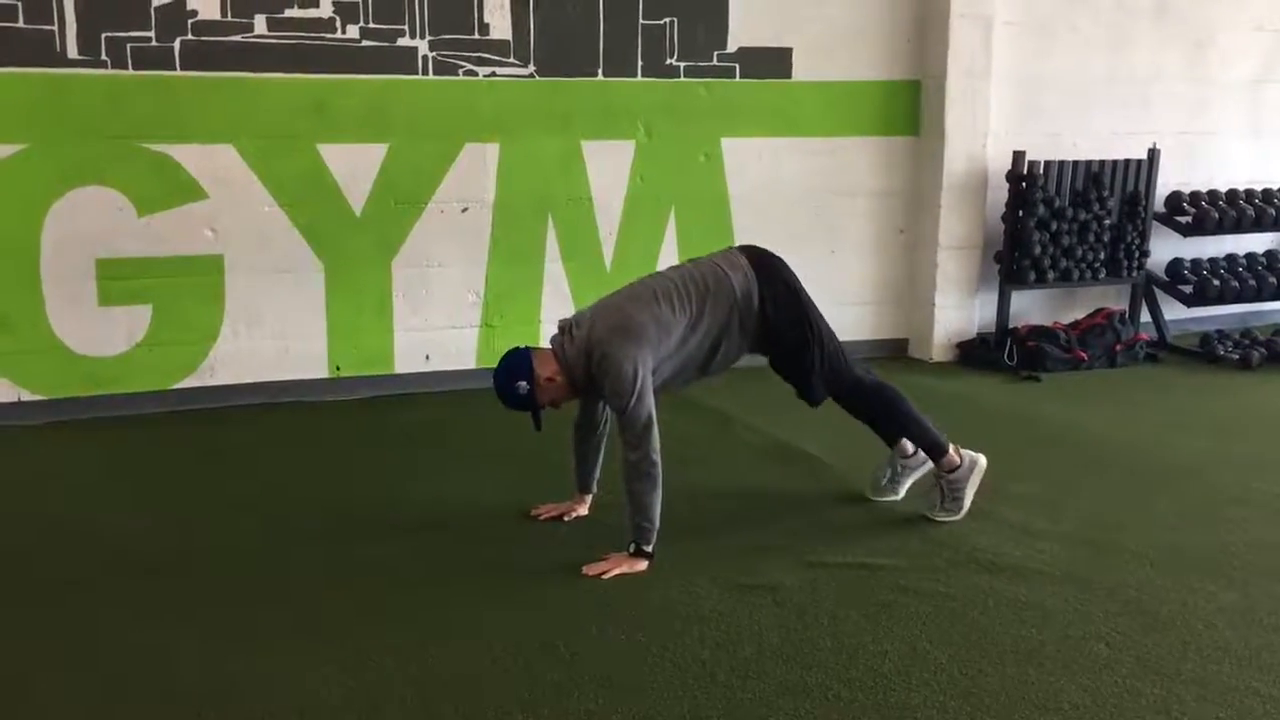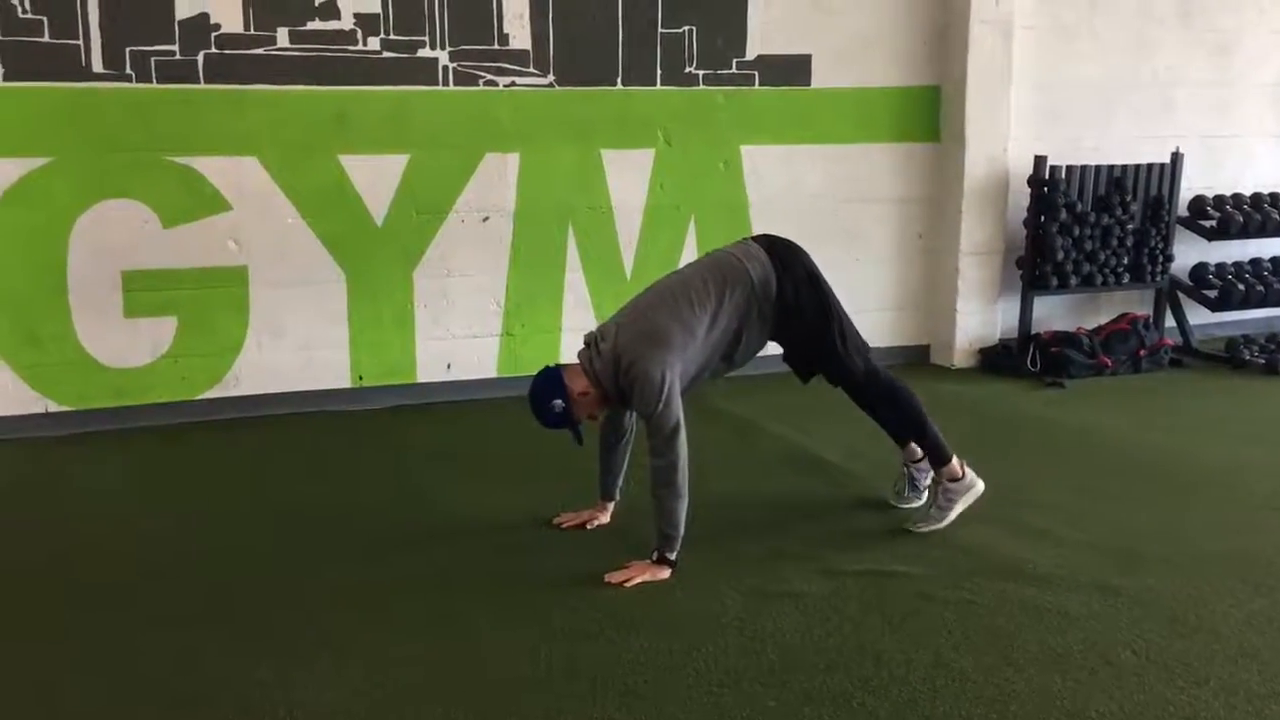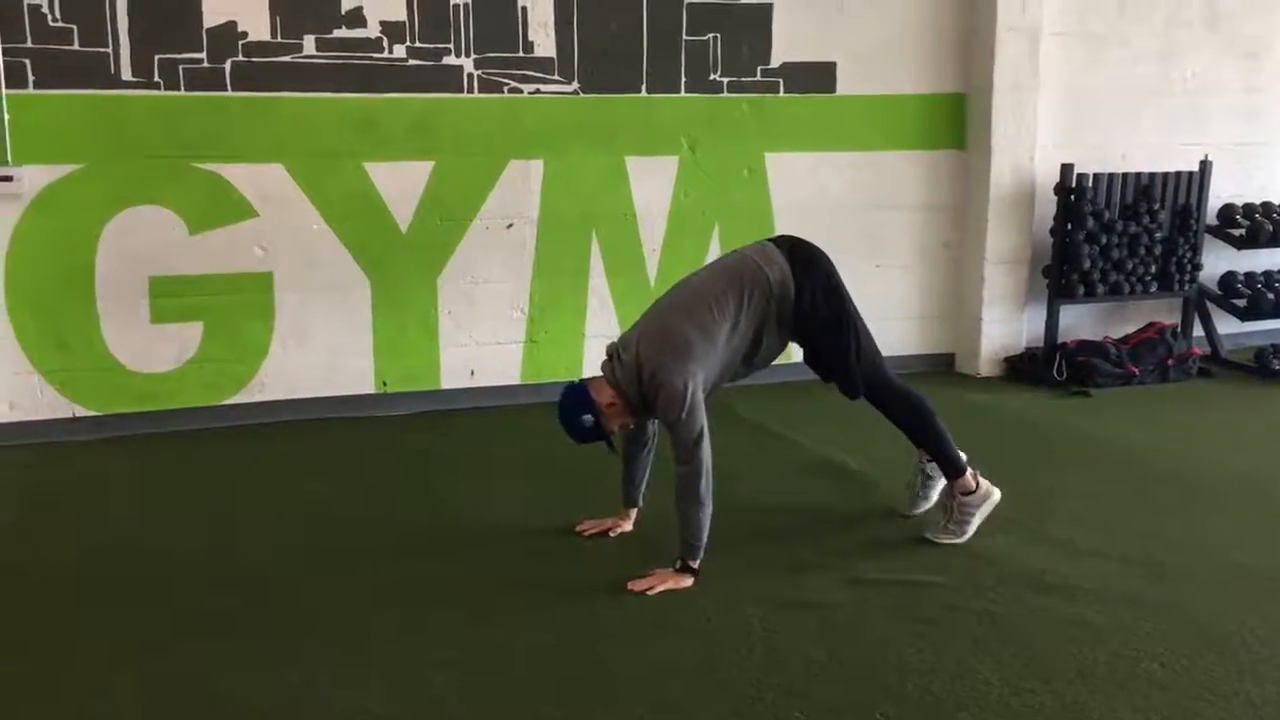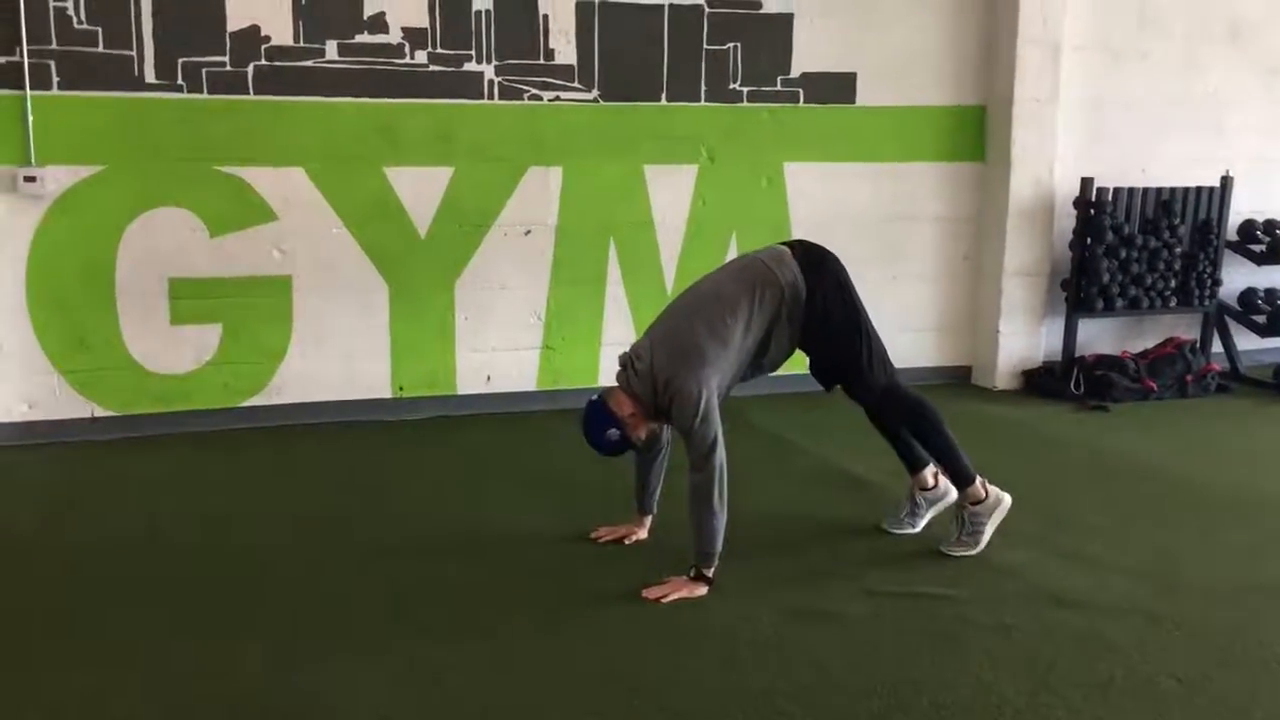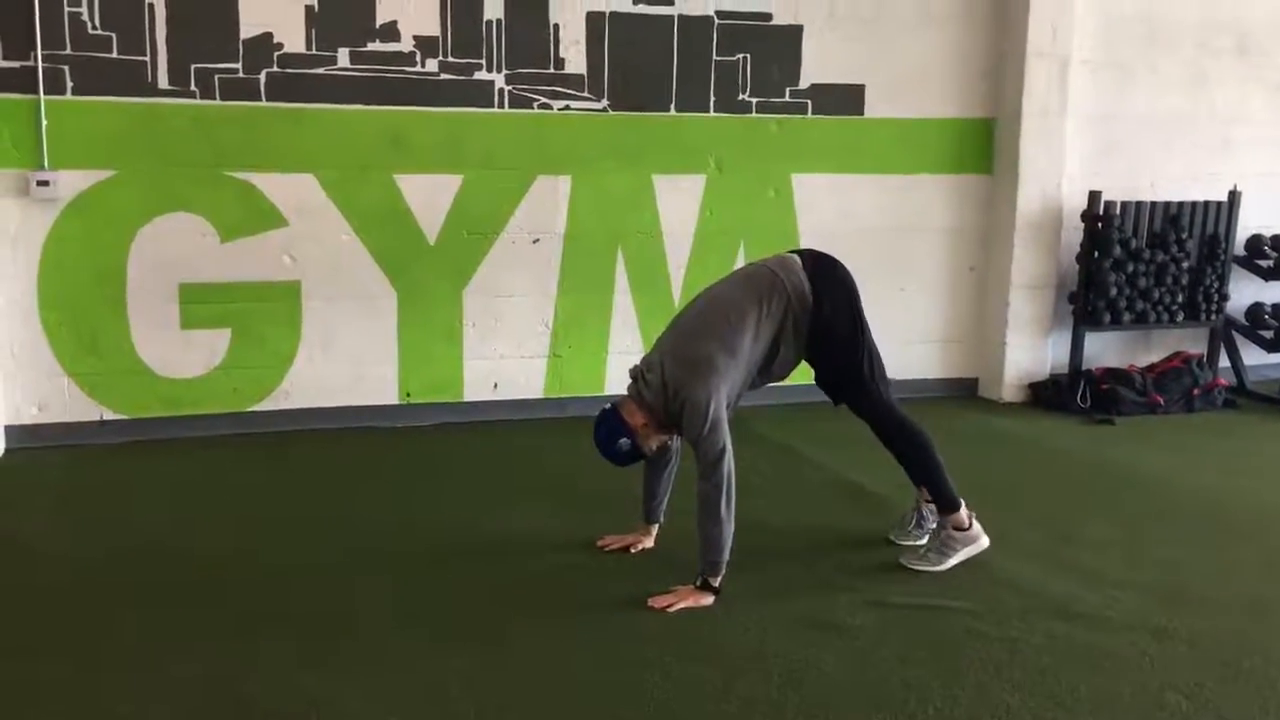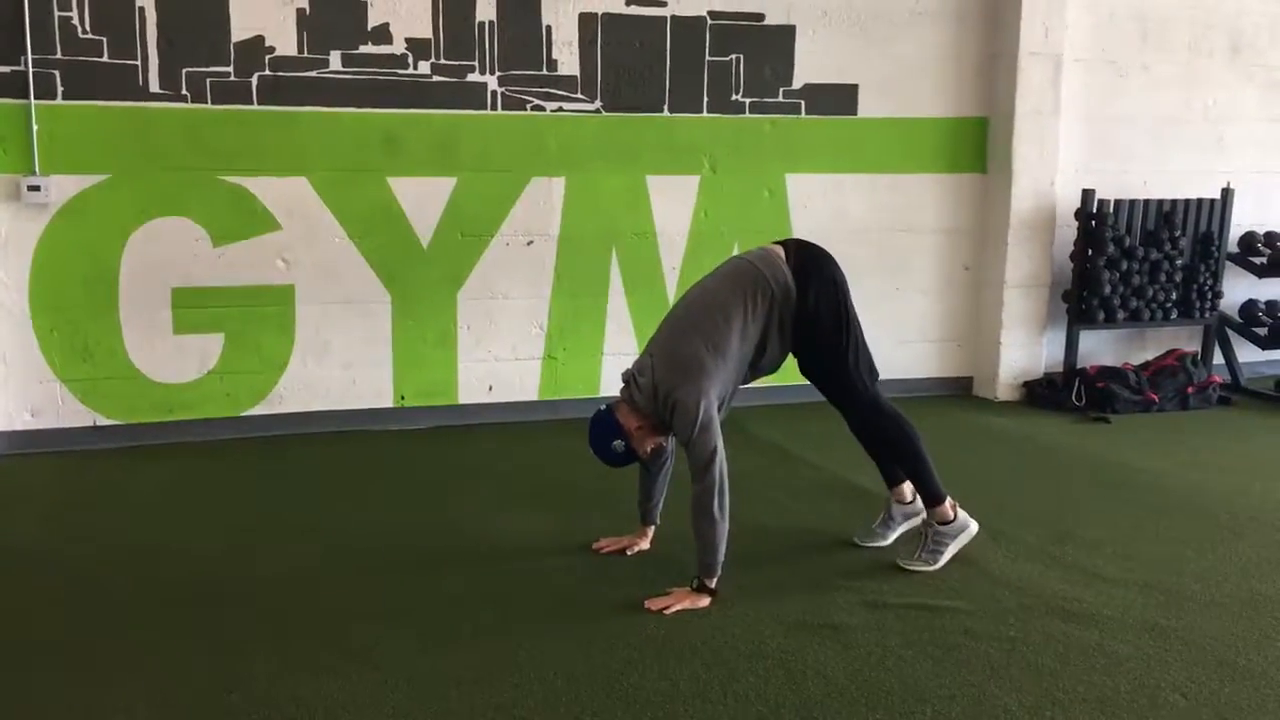
dt=0.3s
person 1, frame 1
left shoulder: (614, 358)
right shoulder: (578, 346)
left elbow: (642, 451)
right elbow: (592, 418)
left wrist: (641, 551)
right wrist: (582, 496)
left hip: (759, 291)
right hip: (740, 283)
left knee: (845, 379)
right knee: (827, 376)
left ankle: (953, 462)
right ankle: (906, 452)
person 1, frame 2
left shoulder: (644, 367)
right shoulder: (605, 356)
left elbow: (669, 457)
right elbow: (618, 427)
left wrist: (665, 560)
right wrist: (605, 504)
left hip: (778, 276)
right hip: (755, 271)
left knee: (859, 372)
right knee: (844, 373)
left ankle: (953, 475)
right ankle: (917, 456)
person 1, frame 3
left shoulder: (668, 377)
right shoulder: (627, 364)
left elbow: (693, 465)
right elbow: (641, 433)
left wrist: (687, 567)
right wrist: (628, 513)
left hip: (797, 279)
right hip: (776, 274)
left knee: (873, 382)
right knee: (857, 381)
left ankle: (968, 487)
right ankle: (935, 461)
person 1, frame 4
left shoulder: (684, 385)
right shoulder: (641, 370)
left elbow: (708, 472)
right elbow: (655, 443)
left wrist: (702, 576)
right wrist: (642, 520)
left hip: (808, 282)
right hip: (788, 278)
left knee: (880, 390)
right knee: (865, 391)
left ankle: (977, 495)
right ankle: (928, 484)
person 1, frame 5
left shoulder: (694, 395)
right shoulder: (652, 383)
left elbow: (716, 482)
right elbow: (663, 452)
left wrist: (708, 585)
right wrist: (649, 529)
left hip: (817, 289)
right hip: (794, 286)
left knee: (875, 406)
right knee: (865, 403)
left ankle: (960, 524)
right ankle: (931, 501)
person 1, frame 6
left shoulder: (685, 397)
right shoulder: (645, 384)
left elbow: (710, 484)
right elbow: (658, 454)
left wrist: (705, 587)
right wrist: (646, 531)
left hip: (803, 280)
right hip: (780, 276)
left knee: (861, 401)
right knee: (849, 400)
left ankle: (946, 517)
right ankle: (905, 499)
